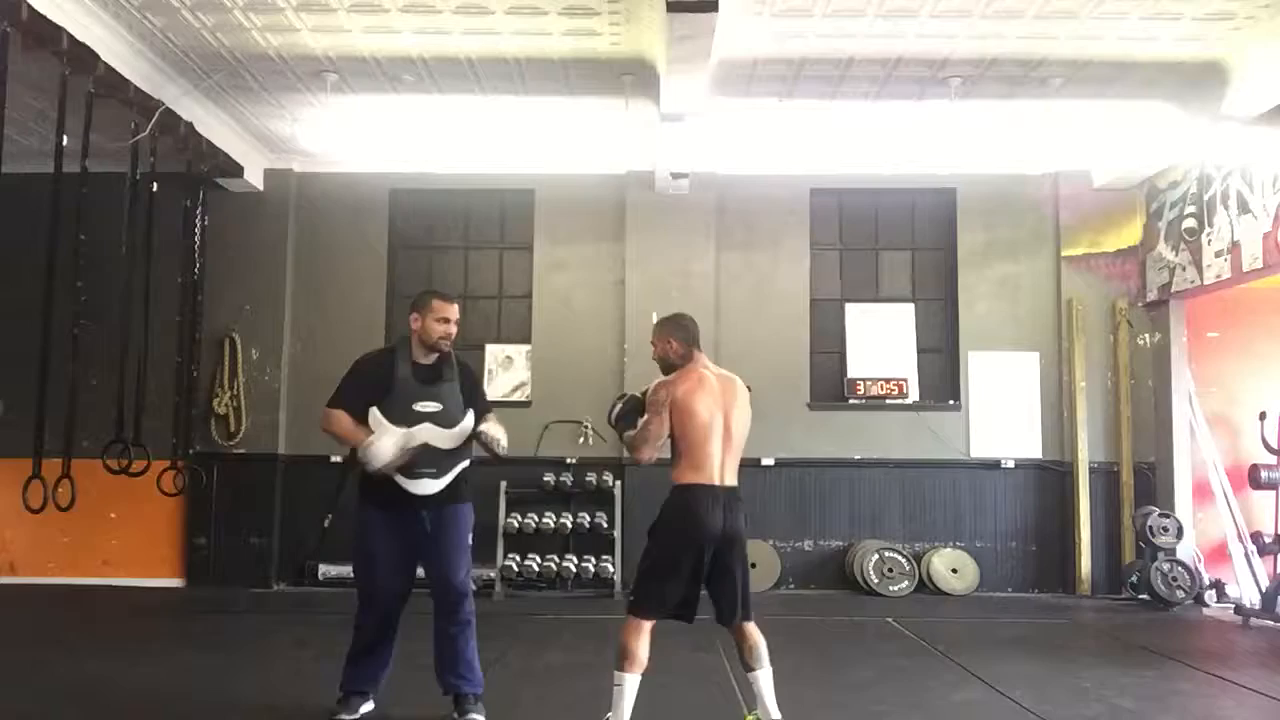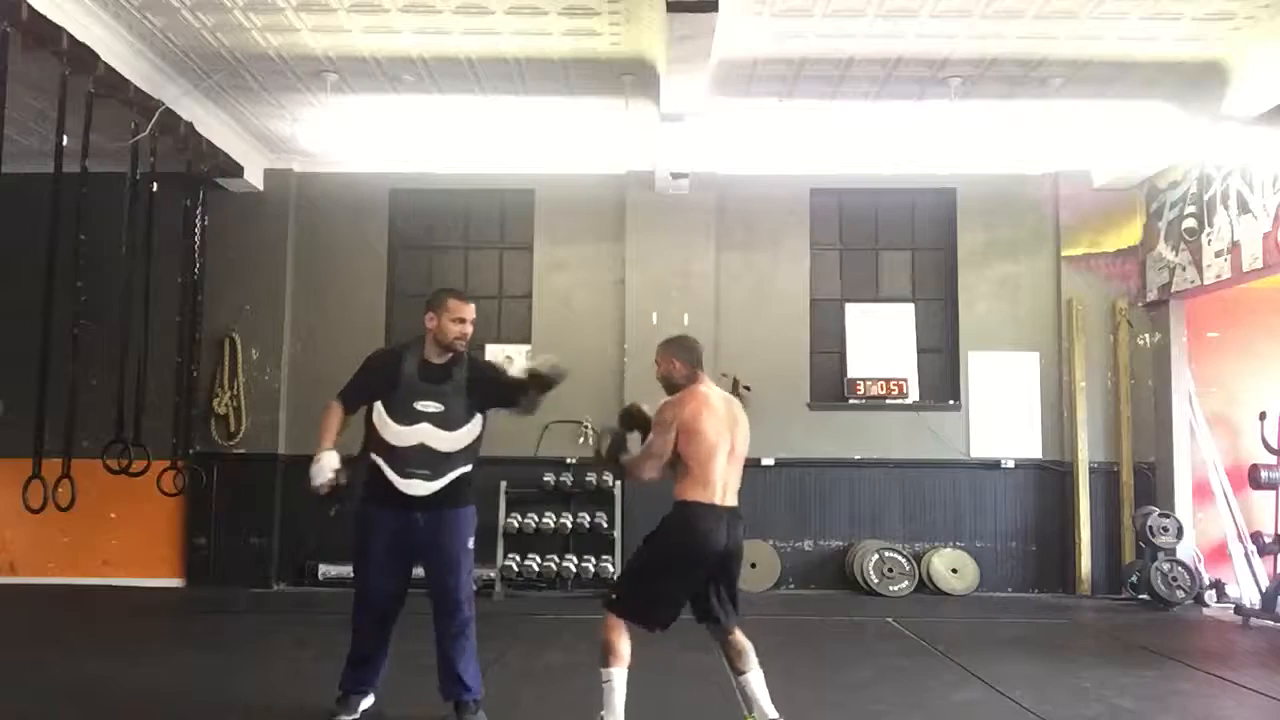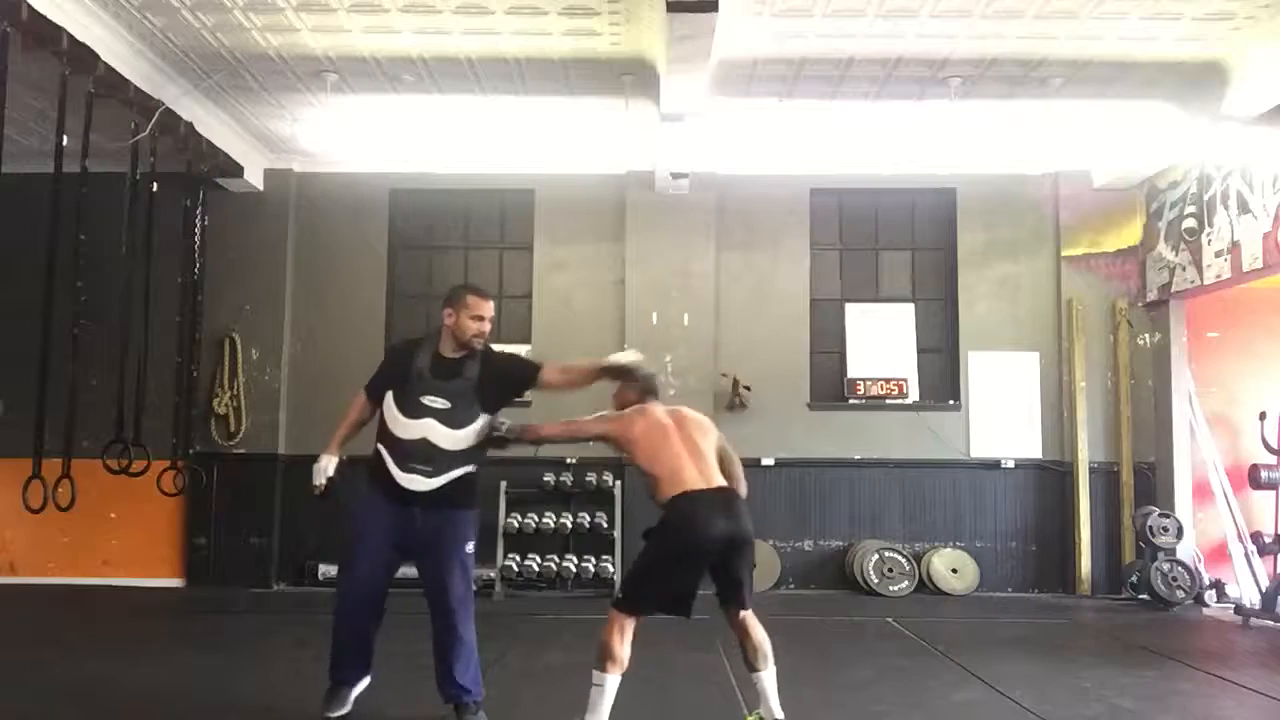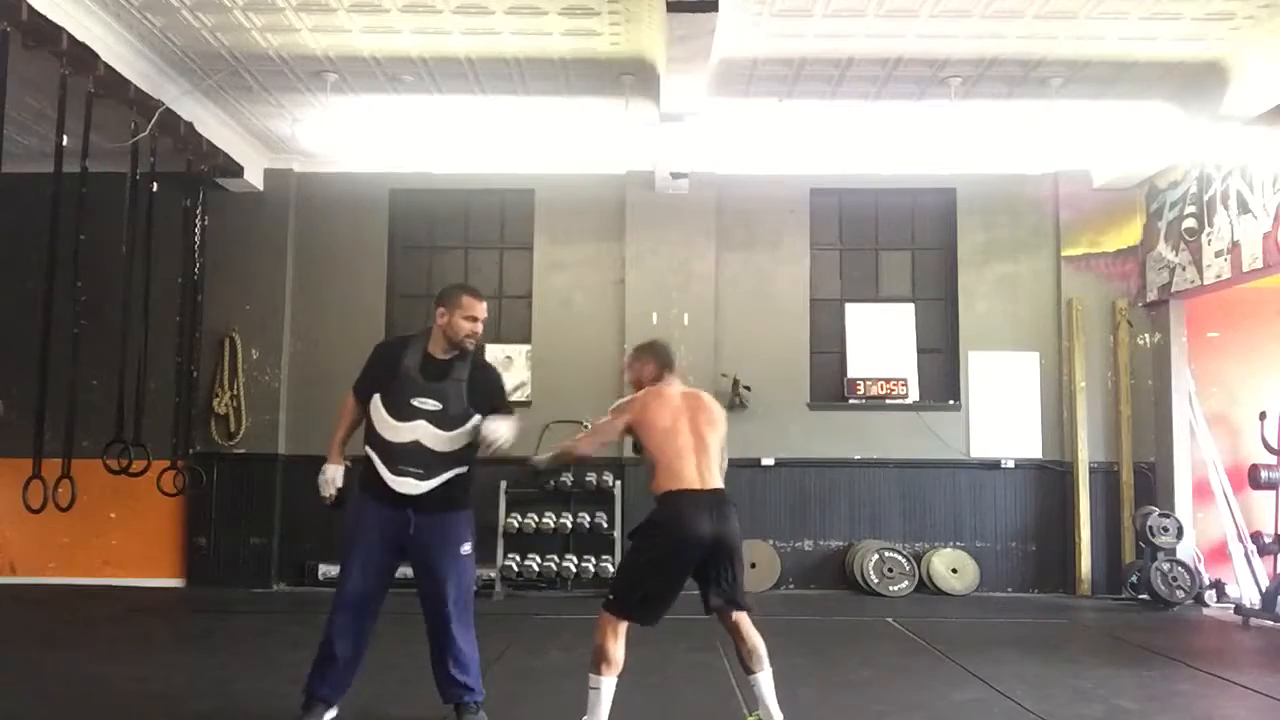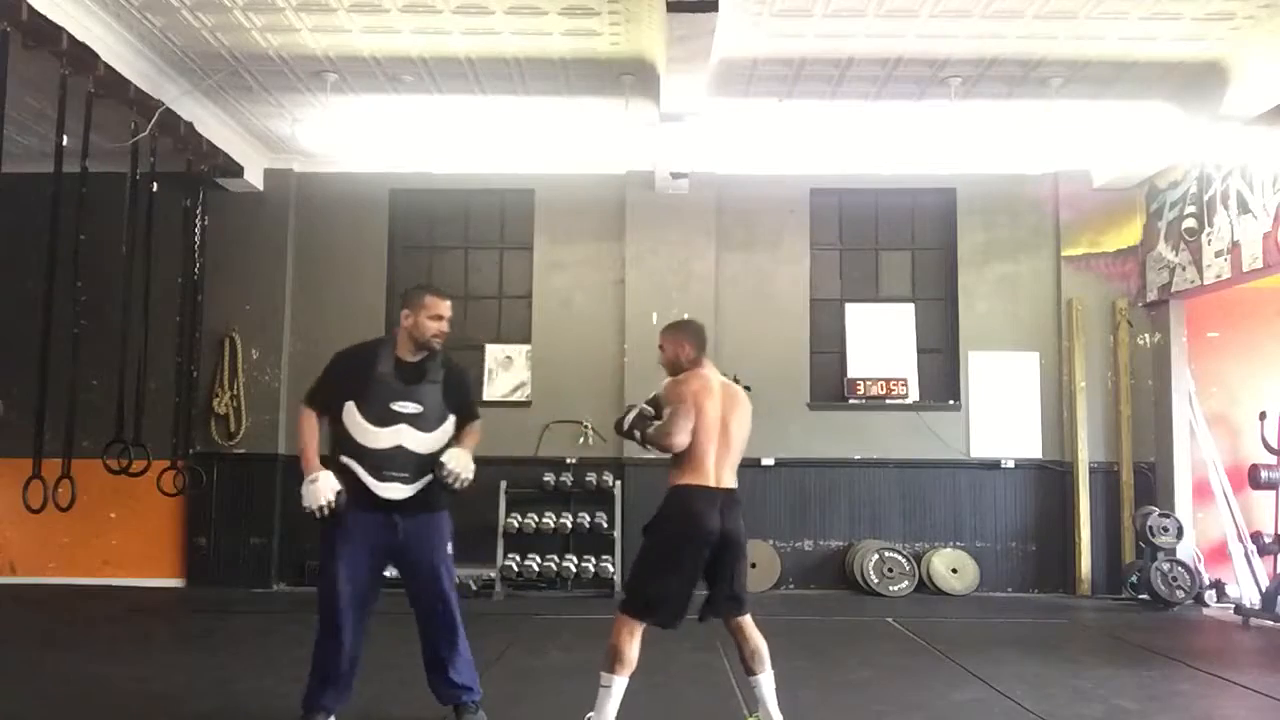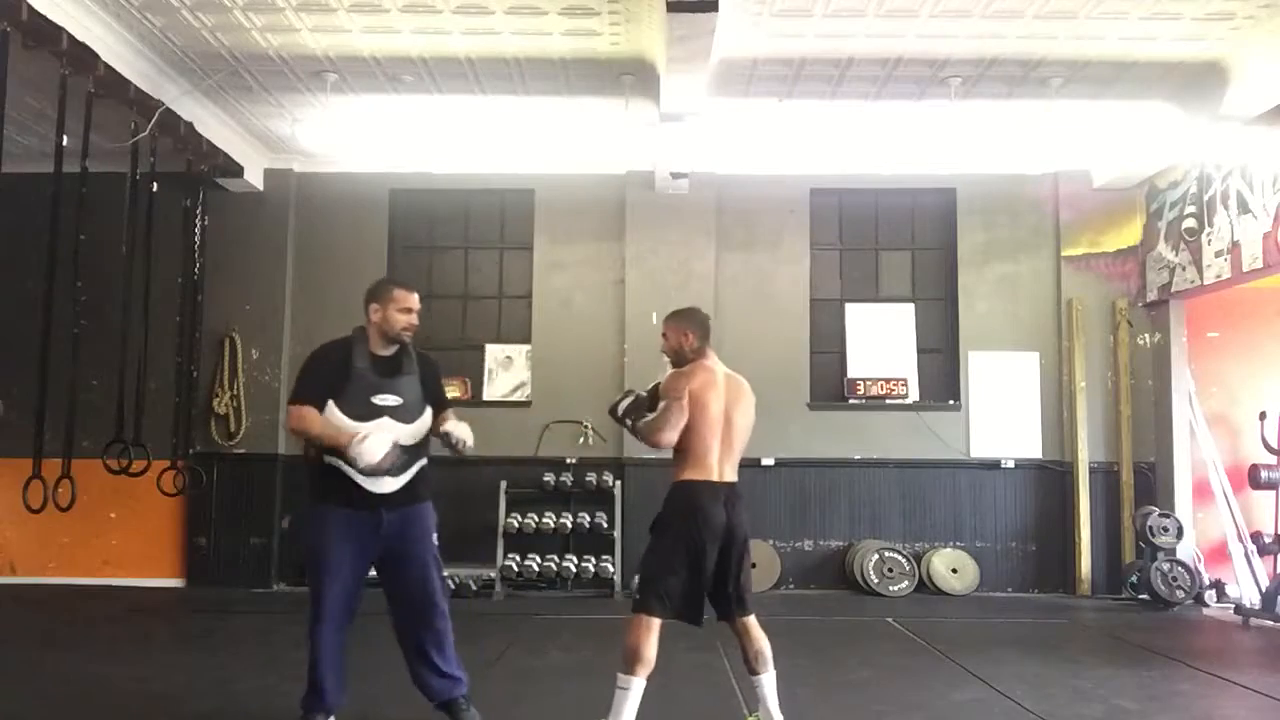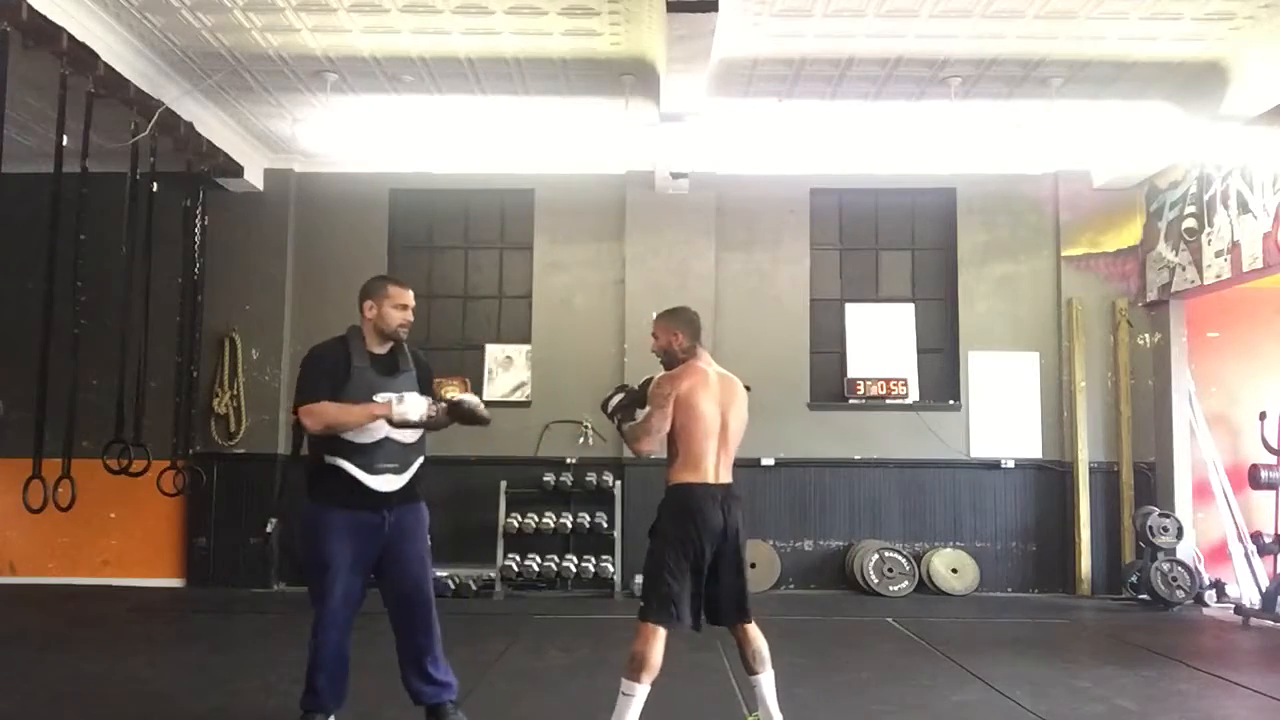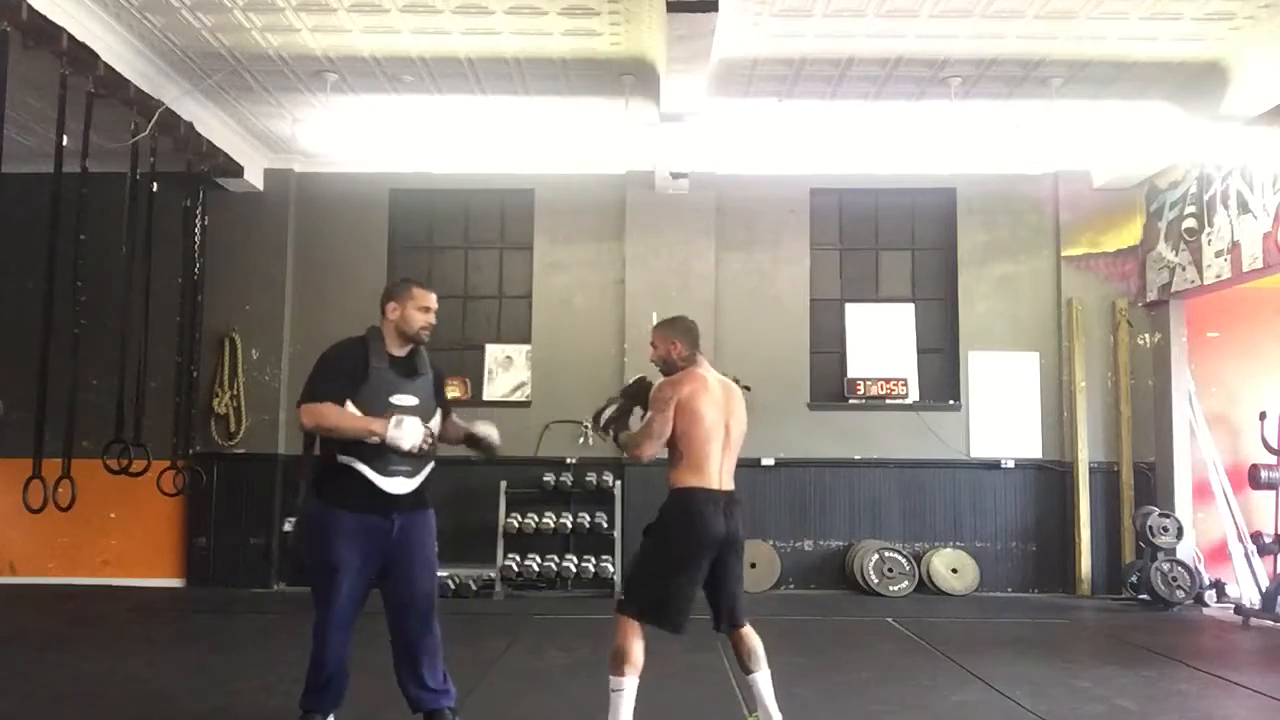
dt=0.2s
person 1, frame 1
left shoulder: (463, 374)
right shoulder: (375, 366)
left elbow: (483, 418)
right elbow: (334, 417)
left wrist: (493, 431)
right wrist: (370, 443)
left hip: (448, 506)
right hip: (385, 507)
left knee: (455, 596)
right knee: (379, 601)
person 1, frame 2
left shoulder: (477, 373)
right shoulder: (384, 363)
left elbow: (523, 397)
right elbow: (342, 405)
left wrist: (540, 383)
right wrist: (326, 451)
left hip: (449, 510)
right hip: (382, 506)
left knee: (455, 603)
right knee: (376, 602)
person 1, frame 3
left shoulder: (496, 366)
right shoulder: (404, 355)
left elbow: (551, 376)
right elbow: (368, 400)
left wrist: (605, 367)
right wrist: (332, 451)
left hip: (452, 507)
right hip: (383, 497)
left knee: (452, 603)
right knee: (359, 592)
right ankle: (348, 679)
person 1, frame 4
left shoulder: (482, 375)
right shoulder: (391, 355)
left elbow: (502, 423)
right elbow: (356, 401)
left wrist: (502, 430)
right wrist: (334, 458)
left hip: (445, 512)
right hip: (378, 503)
left knee: (452, 608)
right knee: (353, 601)
person 1, frame 5
left shoulder: (451, 374)
right shoulder: (356, 362)
left elbow: (470, 424)
right elbow: (311, 412)
left wrist: (464, 453)
right wrist: (314, 472)
left hip: (425, 514)
right hip: (356, 511)
left knee: (441, 608)
right knee: (341, 608)
person 1, frame 6
left shoulder: (422, 365)
right shoulder: (331, 358)
left elbow: (436, 416)
right elbow: (297, 416)
left wrist: (450, 428)
right wrist: (352, 440)
left hip: (409, 508)
right hip: (341, 509)
left knee: (424, 603)
right knee: (331, 610)
person 1, frame 7
left shoulder: (413, 363)
right shoulder: (328, 357)
right elbow: (313, 417)
left wrist: (453, 411)
right wrist: (388, 409)
left hip: (404, 508)
right hip: (338, 510)
left knee: (417, 606)
right knee: (332, 613)
person 1, frame 8
left shoulder: (428, 368)
right shoulder: (348, 356)
right elbow: (311, 414)
left wrist: (465, 432)
right wrist: (385, 427)
left hip: (412, 514)
right hip: (346, 512)
left knee: (418, 611)
right knee: (336, 613)
person 2, frame 1
left shoulder: (669, 388)
right shoulder: (737, 387)
left elbow: (644, 453)
left wrist: (626, 421)
left hip: (690, 507)
right hip: (731, 508)
left knee: (638, 618)
right knee: (739, 619)
person 2, frame 2
left shoulder: (676, 406)
right shoulder: (734, 407)
left elbow: (646, 471)
left wrist: (618, 455)
right wrist: (651, 427)
left hip: (689, 523)
right hip: (729, 525)
left knee: (617, 616)
right knee: (726, 626)
person 2, frame 3
left shoulder: (623, 422)
right shoulder: (697, 420)
left elbow: (557, 430)
left wrist: (509, 430)
left hip: (689, 519)
right hip: (732, 513)
left knee: (622, 618)
right knee: (741, 613)
person 2, frame 4
left shoulder: (637, 404)
right shoulder: (712, 405)
left elbow: (582, 446)
left wrist: (545, 459)
left hip: (677, 515)
right hip: (722, 511)
left knee: (613, 618)
right knee: (735, 616)
person 2, frame 5
left shoulder: (680, 386)
right shoulder: (740, 396)
left elbow: (674, 440)
left wrist: (639, 428)
left hip: (687, 507)
right hip: (729, 510)
left knee: (631, 617)
right knee: (738, 616)
person 2, frame 6
left shoulder: (682, 379)
right shoulder: (743, 388)
left elbow: (662, 438)
left wrist: (632, 415)
right wrist: (658, 405)
left hip: (691, 502)
right hip: (731, 503)
left knee: (648, 615)
right knee: (742, 616)
person 2, frame 7
left shoulder: (671, 381)
right shoulder: (736, 387)
left elbow: (644, 444)
left wrist: (623, 413)
left hip: (688, 505)
right hip: (727, 505)
left knee: (653, 622)
right knee: (739, 618)
person 2, frame 8
left shoulder: (673, 387)
right shoulder: (733, 392)
left elbow: (645, 450)
left wrist: (616, 424)
right wrist: (650, 405)
left hip: (689, 511)
right hip: (728, 513)
left knee: (629, 619)
right knee: (735, 622)
